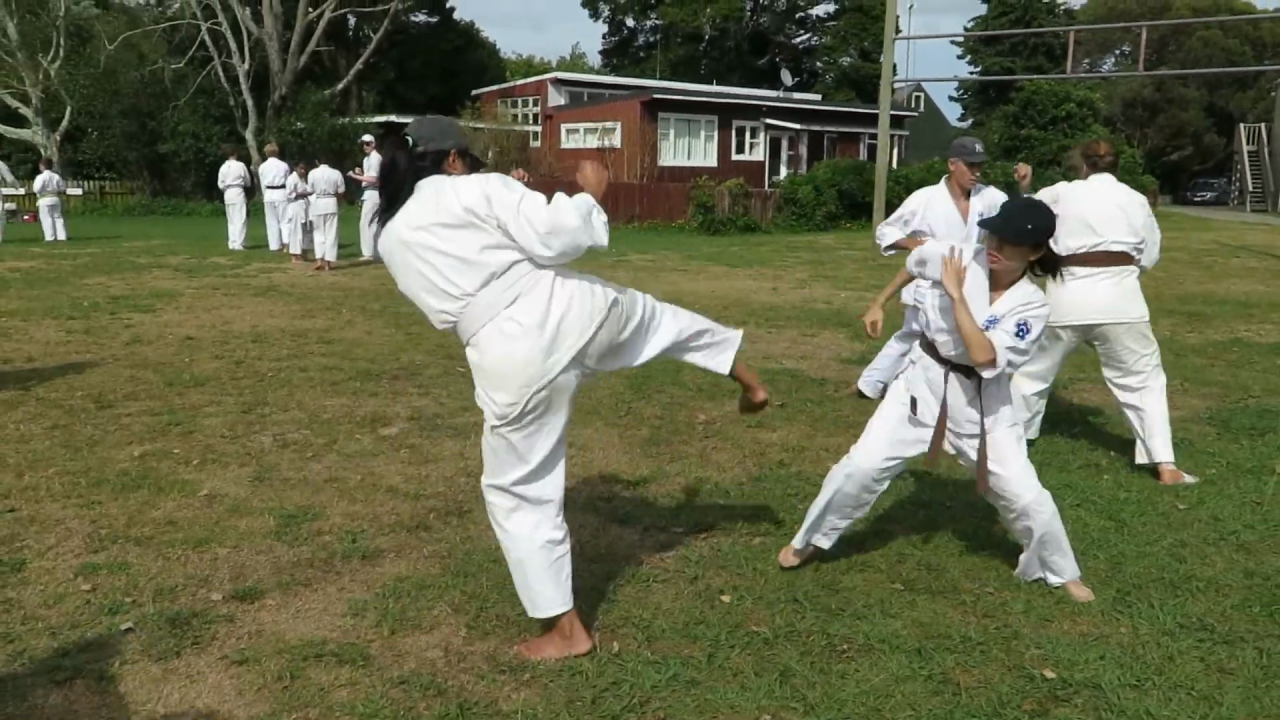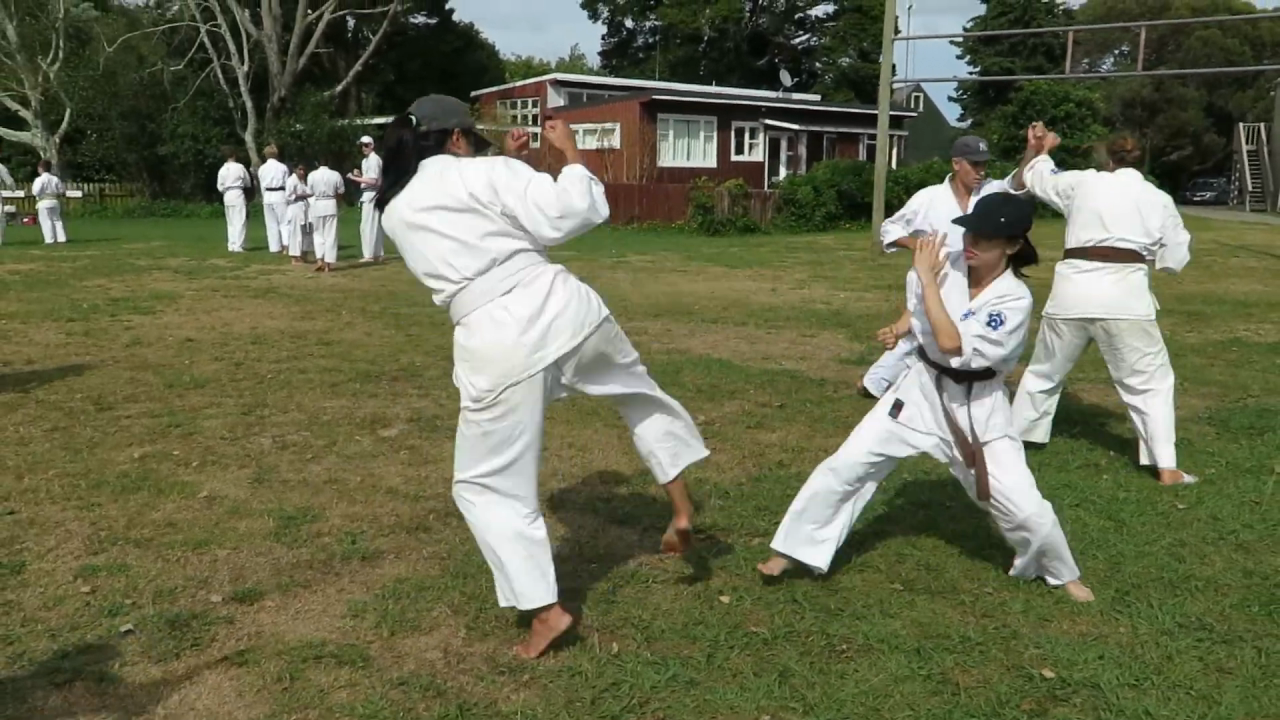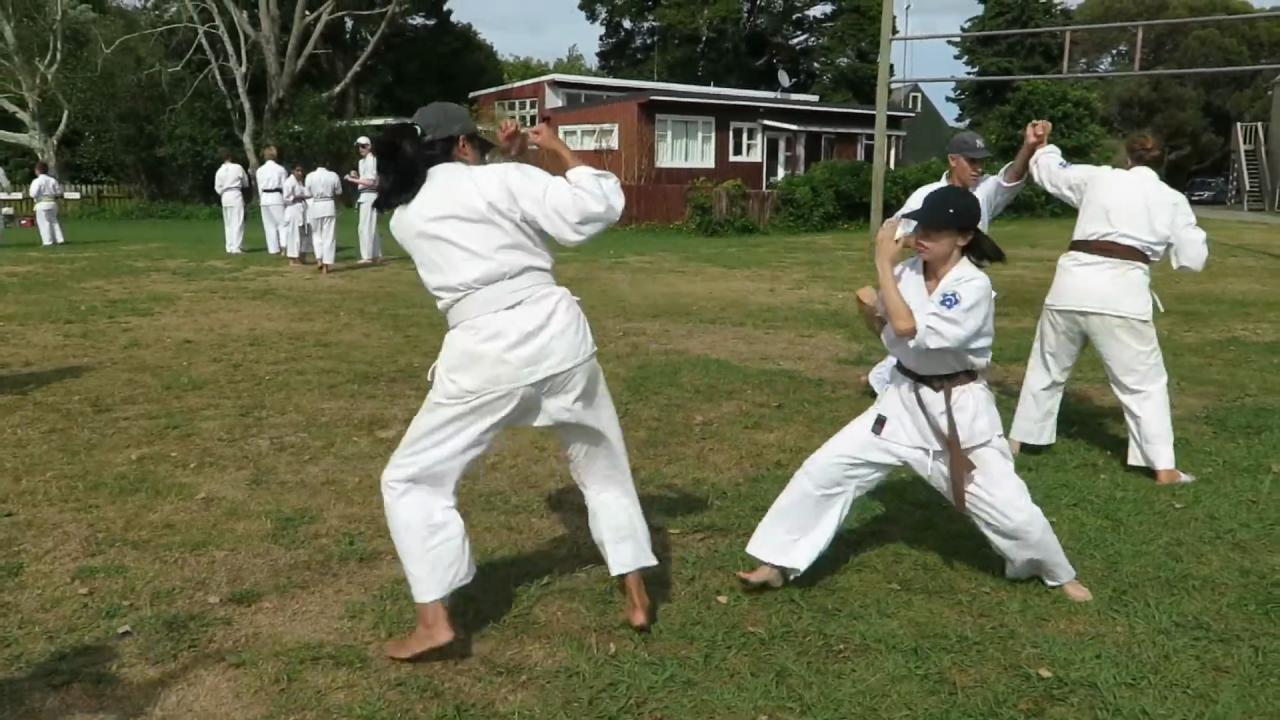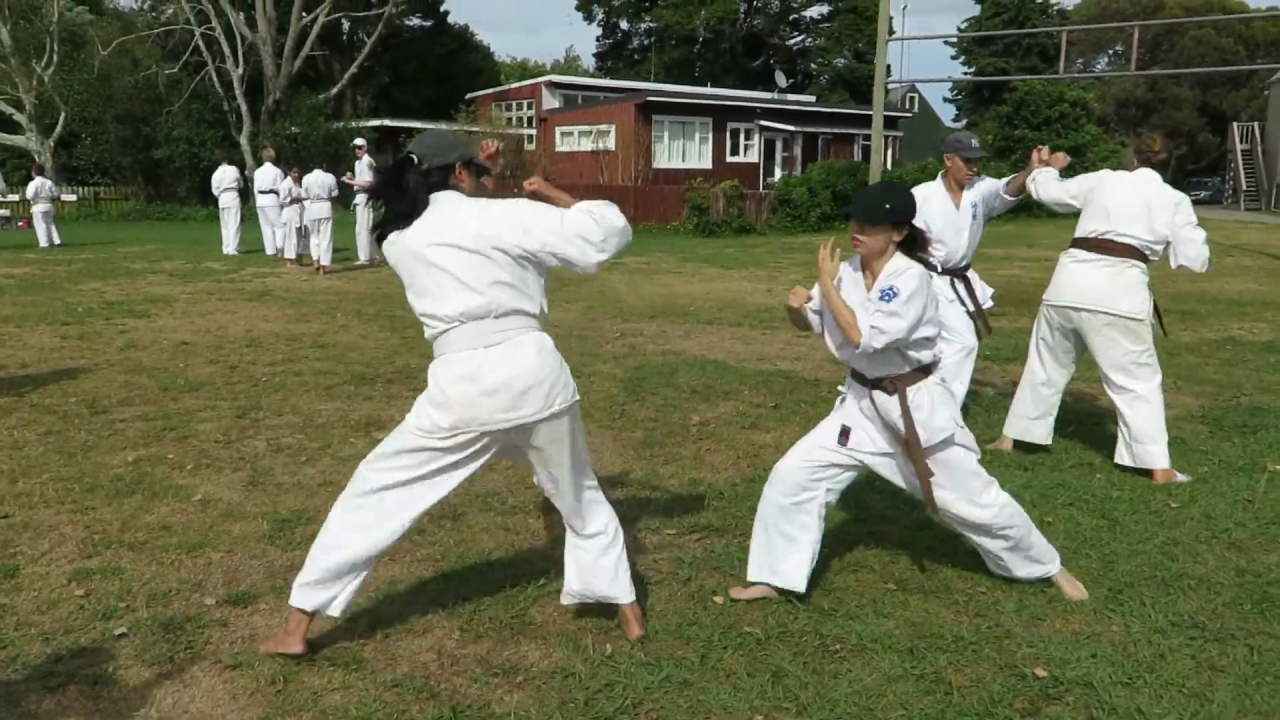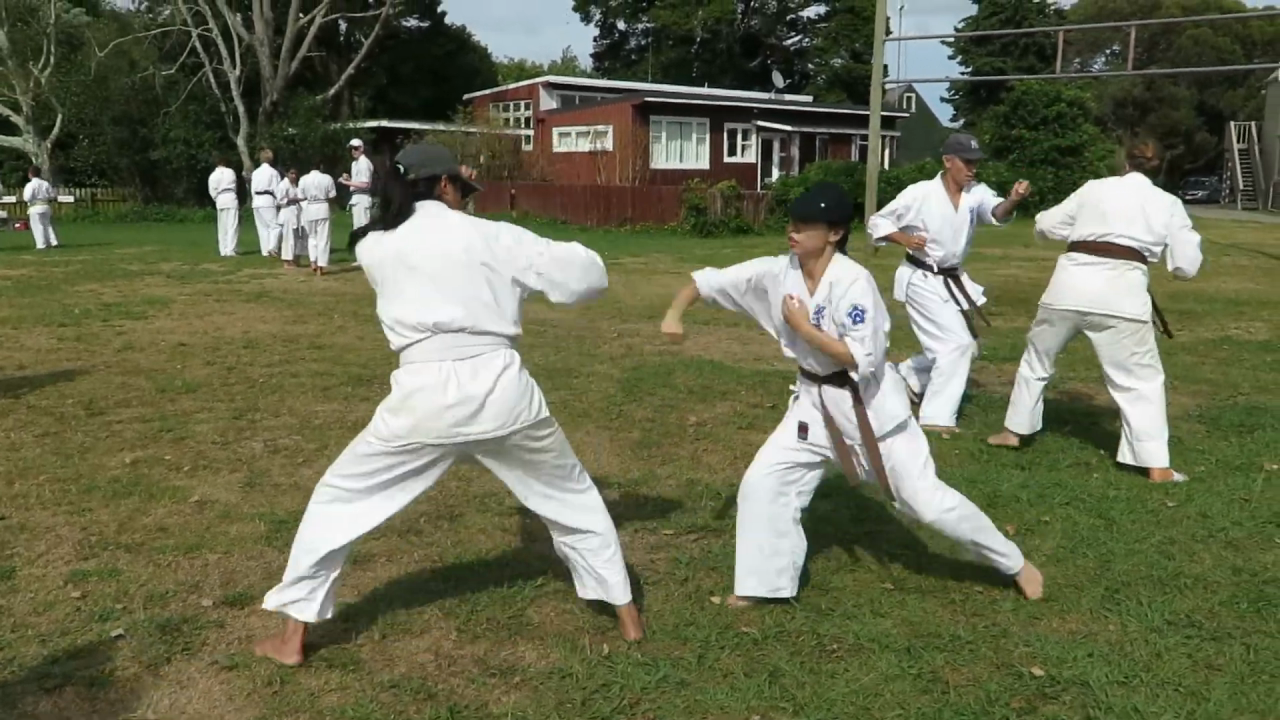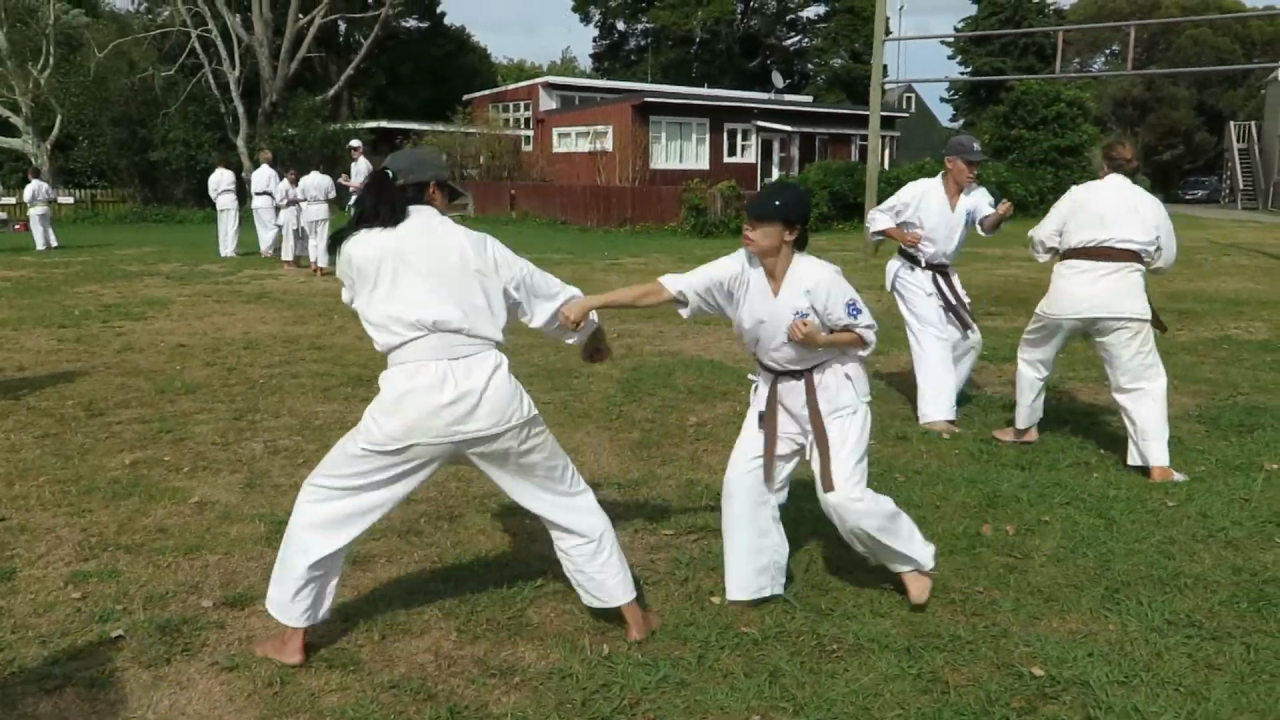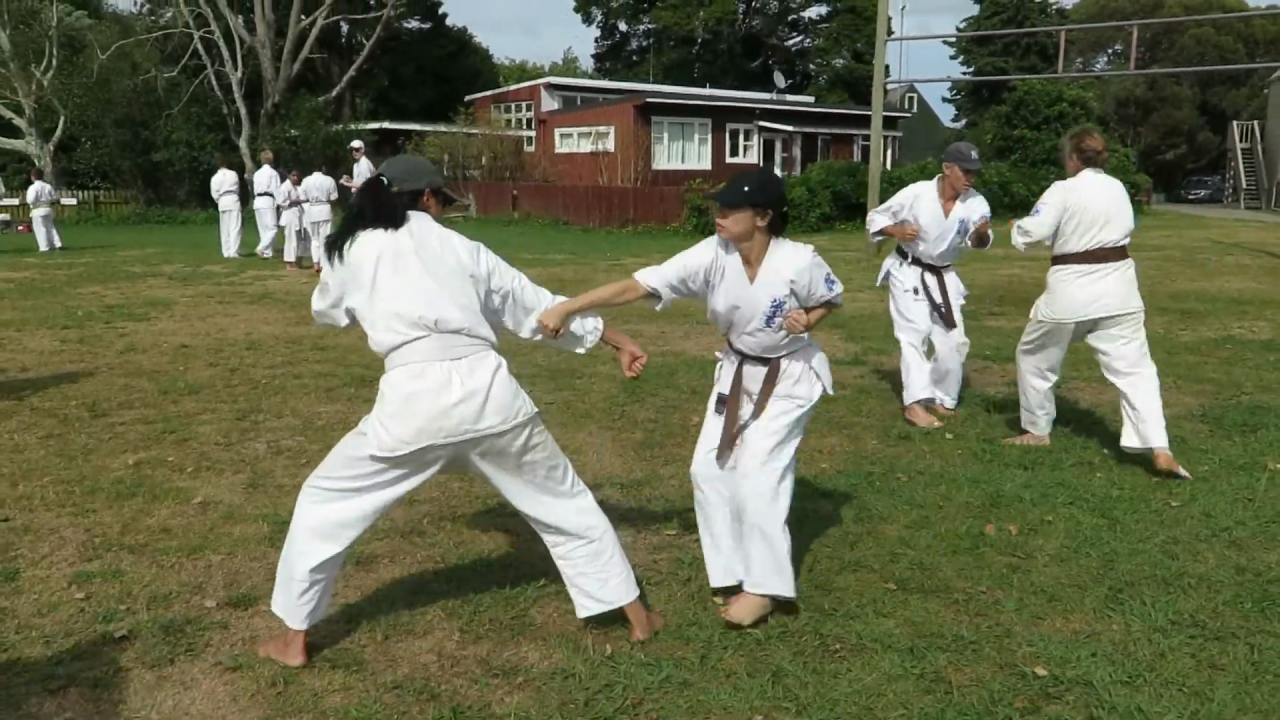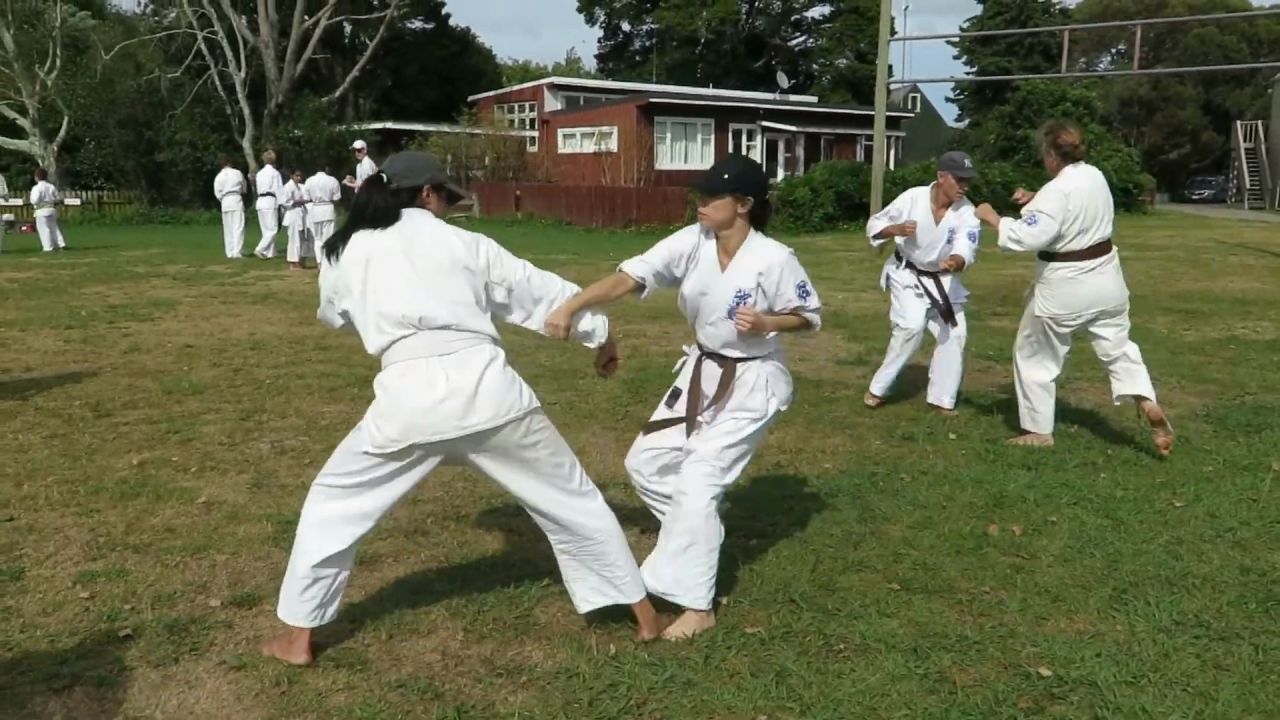
dt=0.1s
person 1, frame 1
left shoulder: (391, 240)
right shoulder: (480, 189)
right elbow: (558, 235)
right wrist: (592, 191)
left hip: (512, 360)
right hip: (571, 309)
left knee: (518, 494)
right knee: (667, 321)
left ankle: (567, 629)
right ankle: (747, 378)
person 1, frame 2
left shoulder: (394, 214)
right shoulder: (486, 172)
right elbow: (573, 212)
right wrist: (568, 151)
left hip: (495, 346)
right hip: (562, 307)
left knee: (492, 487)
right knee: (637, 393)
left ankle: (546, 613)
right ankle: (680, 506)
person 1, frame 3
left shoulder: (404, 215)
right shoulder: (502, 178)
right elbow: (599, 207)
left wrist: (496, 153)
right wrist: (561, 152)
left hip: (488, 353)
right hip: (556, 328)
left knee: (411, 482)
right knee: (601, 464)
left ankle: (435, 620)
right ankle: (637, 599)
person 1, frame 4
left shoulder: (398, 241)
right shoulder: (508, 215)
right elbow: (608, 232)
left wrist: (479, 172)
right wrist: (554, 197)
left hip: (464, 387)
right hip: (538, 372)
left knee: (373, 496)
right knee: (580, 495)
left ankle: (298, 627)
right ankle: (629, 614)
person 1, frame 5
left shoulder: (373, 246)
right shoulder: (491, 235)
right elbow: (581, 275)
left wrist: (450, 202)
left hip: (425, 397)
right hip: (503, 388)
left knee: (340, 498)
right knee: (570, 495)
left ankle: (292, 636)
right ankle: (628, 616)
person 1, frame 6
left shoulder: (356, 244)
right shoulder: (477, 245)
right elbow: (553, 301)
right wrist: (592, 335)
left hip: (412, 398)
right hip: (489, 391)
left knee: (324, 500)
right knee: (567, 500)
left ankle: (292, 636)
right ankle: (633, 616)
person 1, frame 7
left shoulder: (351, 247)
right shoulder: (466, 250)
left elbow: (329, 312)
right elbow: (539, 307)
right wrist: (618, 339)
left hip: (417, 399)
right hip: (491, 391)
left knee: (324, 502)
right knee: (565, 502)
left ankle: (294, 638)
right ankle: (637, 615)
person 1, frame 8
left shoulder: (349, 248)
right shoulder: (468, 245)
left elbow: (334, 314)
right elbow: (550, 296)
right wrist: (603, 337)
left hip: (410, 396)
right hip: (488, 388)
left knee: (332, 504)
right knee: (568, 494)
left ankle: (299, 637)
right ankle: (643, 615)
person 2, frame 1
left shoulder: (1032, 305)
right shoulder: (959, 258)
left elbow: (985, 358)
right elbow: (917, 258)
left wrist: (955, 293)
left hip: (982, 399)
right hip: (926, 380)
left knee: (1026, 496)
right knee: (862, 466)
left ankle: (1059, 572)
right ankle: (810, 540)
person 2, frame 2
left shoulder: (1015, 301)
right shoulder: (951, 267)
left elbow: (955, 347)
left wrist: (927, 278)
right wrist: (907, 318)
left hip: (976, 403)
right hip: (923, 389)
left knee: (1026, 507)
right knee: (850, 464)
left ankle: (1061, 573)
right ankle: (794, 552)
person 2, frame 3
left shoulder: (974, 288)
right shoulder: (908, 270)
left elbow: (909, 330)
right elbow: (882, 329)
left wrist: (882, 266)
right wrist: (870, 305)
left hip: (960, 409)
right hip: (904, 400)
left knee: (1014, 512)
right knee: (826, 469)
left ankle: (1058, 574)
right ankle: (776, 563)
person 2, frame 4
left shoulder: (910, 280)
right shoulder: (847, 272)
left elbow: (859, 337)
right elbow: (805, 324)
left wrist: (829, 284)
right wrist: (797, 305)
left hip: (918, 409)
right hip: (864, 404)
left knee: (977, 503)
right knee: (794, 476)
left ankle: (1049, 568)
right ankle: (774, 578)
person 2, frame 5
left shoulder: (855, 282)
right shoulder: (779, 271)
left elbow: (862, 360)
right elbow: (706, 280)
left wrist: (806, 330)
right wrist: (675, 313)
left hip: (868, 401)
right hip: (816, 399)
left knee: (928, 500)
right knee: (764, 483)
left ankle: (1013, 563)
right ankle: (766, 581)
person 2, frame 6
left shoulder: (823, 279)
right shoulder: (739, 269)
left elbow: (864, 338)
right elbow: (672, 289)
left wrist: (821, 339)
right wrist: (591, 301)
left hip: (833, 389)
right hip: (778, 389)
left knee: (843, 498)
right knee: (744, 484)
left ankle: (911, 560)
right ankle: (759, 581)
person 2, frame 7
left shoulder: (799, 261)
right shoulder: (711, 254)
left elbow: (833, 297)
right elbow: (644, 284)
left wrist: (806, 320)
right wrist: (567, 307)
left hip: (791, 377)
right hip: (740, 374)
left knee: (760, 480)
right knee: (711, 471)
left ankle: (764, 587)
right ankle: (736, 576)
person 2, frame 8
left shoulder: (774, 260)
right shoulder: (690, 242)
left elbow: (809, 315)
right elbow: (632, 274)
left wrist: (766, 321)
right wrist: (571, 305)
left hip: (752, 382)
right hip: (703, 374)
left knee: (699, 483)
right knee: (648, 464)
left ankle: (696, 604)
right ankle: (702, 542)
person 3, frame 1
left shoulder: (1063, 193)
right shoulder: (1137, 200)
right elbow: (1148, 258)
left hip: (1067, 296)
right hip: (1118, 297)
left knee: (1032, 370)
right knee: (1144, 380)
right ankle: (1166, 467)
person 3, frame 2
left shoulder: (1085, 183)
right shoulder: (1160, 200)
left elbow: (1037, 179)
right elbow: (1175, 260)
left wrist: (1043, 151)
left hip: (1073, 291)
right hip: (1124, 295)
left knee: (1045, 369)
right knee: (1150, 379)
left ankle: (1012, 438)
right ankle: (1166, 468)
person 3, frame 3
left shoulder: (1097, 178)
right shoulder: (1173, 200)
left elbow: (1047, 171)
right elbow: (1193, 260)
left wrist: (1042, 145)
left hip: (1073, 284)
right hip: (1122, 291)
left knee: (1048, 366)
right knee: (1143, 379)
left ankle: (1017, 440)
right ankle: (1164, 467)
person 3, frame 4
left shoulder: (1102, 180)
right shoulder: (1175, 201)
left elbow: (1046, 190)
right elbow: (1194, 261)
left wrist: (1050, 166)
right wrist: (1166, 244)
left hip: (1071, 281)
right hip: (1120, 290)
left knee: (1047, 364)
right knee: (1137, 379)
left ankle: (1013, 436)
right ankle: (1159, 467)
person 3, frame 5
left shoulder: (1095, 188)
right shoulder: (1168, 204)
left elbow: (1046, 225)
right elbow: (1186, 266)
left wrist: (1074, 228)
left hip: (1070, 285)
right hip: (1121, 292)
left knee: (1037, 358)
right knee: (1140, 379)
left ankle: (1014, 430)
right ankle: (1157, 466)
person 3, frame 6
left shoulder: (1080, 193)
right shoulder: (1151, 205)
left elbow: (1042, 240)
right elbow: (1163, 261)
left wrist: (1063, 249)
left hip: (1072, 291)
right hip: (1124, 295)
left knee: (1033, 356)
right knee: (1143, 380)
left ankle: (1025, 429)
right ankle: (1159, 466)
person 3, frame 7
left shoulder: (1063, 191)
right shoulder: (1116, 189)
left elbow: (1031, 233)
left wrist: (1017, 227)
left hip: (1068, 293)
right hip: (1115, 290)
left knee: (1034, 359)
right knee: (1134, 371)
left ankle: (1038, 432)
right ankle: (1161, 453)
person 3, frame 8
left shoulder: (1056, 191)
right shoulder: (1094, 176)
left elbow: (1029, 238)
left wrist: (993, 219)
right wrist: (1035, 199)
left hip: (1066, 289)
right hip: (1104, 279)
left knee: (1034, 357)
right knee: (1118, 347)
left ankle: (1039, 433)
right ankle: (1149, 406)
person 4, frame 1
left shoulder: (988, 197)
right shoulder: (924, 199)
right elbow: (885, 232)
left wrist: (1023, 187)
right wrist: (912, 244)
left knee: (908, 339)
left ankle: (870, 384)
person 4, frame 2
left shoulder: (990, 193)
right shoulder: (927, 198)
left elbow: (1016, 186)
right elbow: (890, 230)
right wrist: (913, 244)
left knee: (916, 341)
left ankle: (874, 383)
person 4, frame 3
left shoulder: (988, 190)
right shoulder: (926, 196)
left elbow: (1012, 177)
right elbow: (894, 229)
left wrist: (1029, 148)
right wrist: (914, 242)
left ankle: (879, 379)
person 4, frame 4
left shoulder: (982, 189)
right shoulder: (922, 195)
left elbow: (1007, 191)
left wrist: (1031, 170)
left hip: (961, 280)
right hip: (932, 281)
left knee: (951, 343)
right knee: (962, 343)
person 4, frame 5
left shoulder: (978, 192)
right shoulder: (917, 194)
left elbow: (997, 212)
right elbow: (877, 223)
left wrist: (1014, 199)
right wrist: (903, 238)
left hip: (952, 279)
right hip: (922, 280)
left knee: (959, 346)
right knee: (955, 344)
left ankle: (909, 376)
right ankle: (936, 417)
person 4, frame 6
left shoulder: (977, 195)
right shoulder: (919, 190)
left elbow: (986, 223)
right elbow: (876, 216)
left wrist: (1000, 217)
right wrist: (899, 234)
left hip: (943, 277)
right hip: (913, 274)
left knee: (968, 340)
right knee: (933, 339)
left ankle: (942, 397)
right ankle: (935, 415)
person 4, frame 7
left shoulder: (975, 202)
right shoulder: (916, 193)
left elbow: (978, 242)
right elbow: (876, 217)
left wrist: (981, 232)
right wrist: (896, 231)
left hip: (941, 277)
right hip: (907, 271)
left knee: (955, 340)
right knee: (915, 332)
left ankle: (942, 399)
right ankle: (915, 403)
person 4, frame 8
left shoulder: (967, 213)
right shoulder: (912, 198)
left elbow: (965, 252)
right elbow: (876, 224)
left wrist: (954, 262)
right wrist: (896, 230)
left hip: (943, 280)
right hip: (906, 274)
left knee: (953, 335)
right knee: (910, 328)
left ankle: (942, 398)
right ankle: (879, 387)
